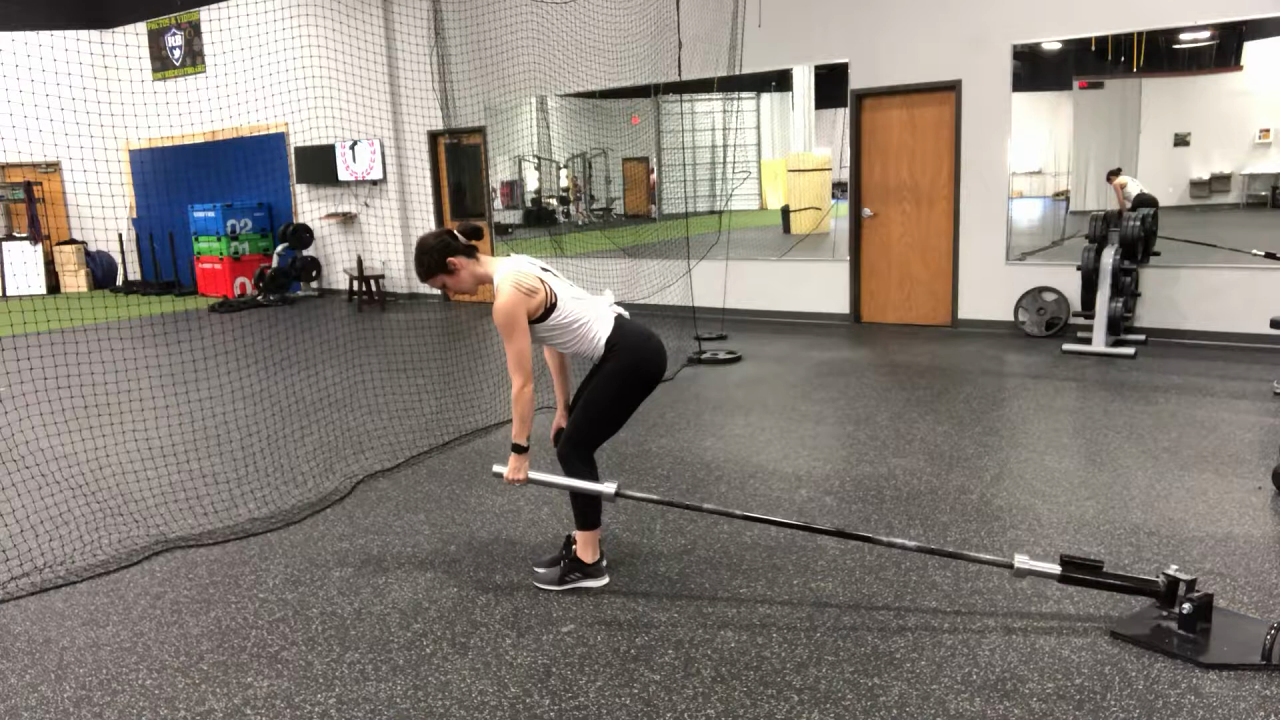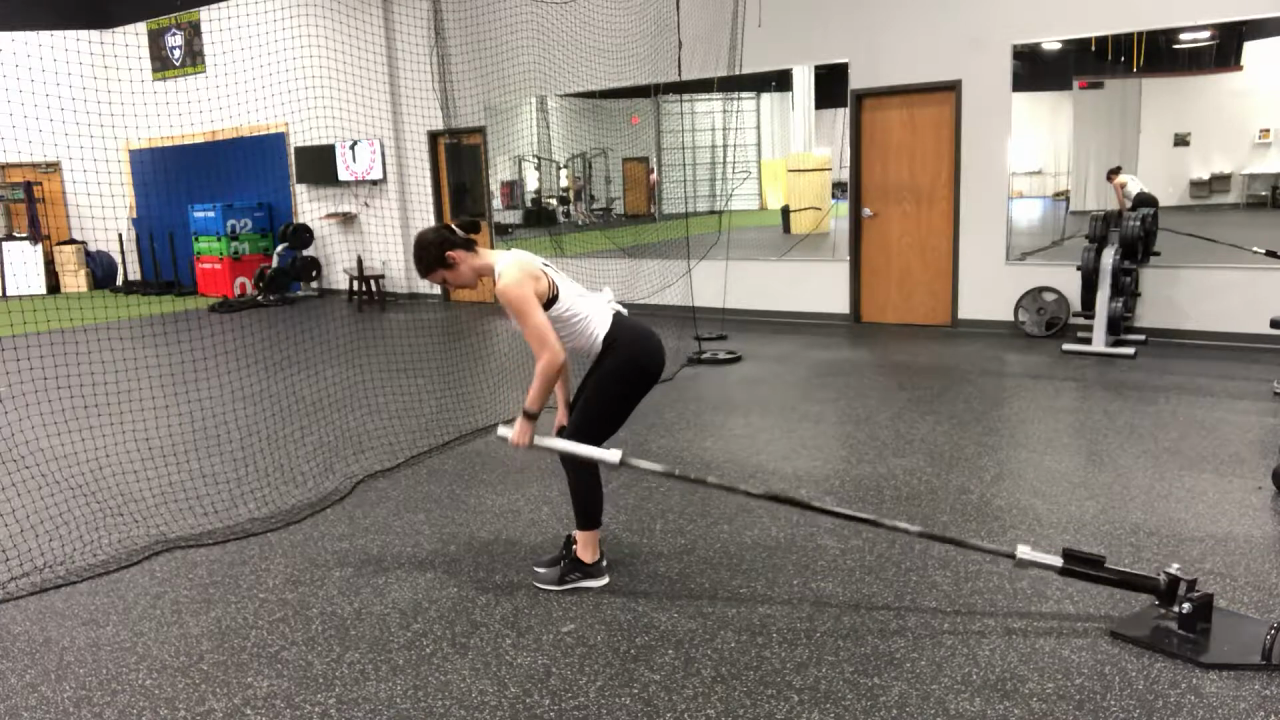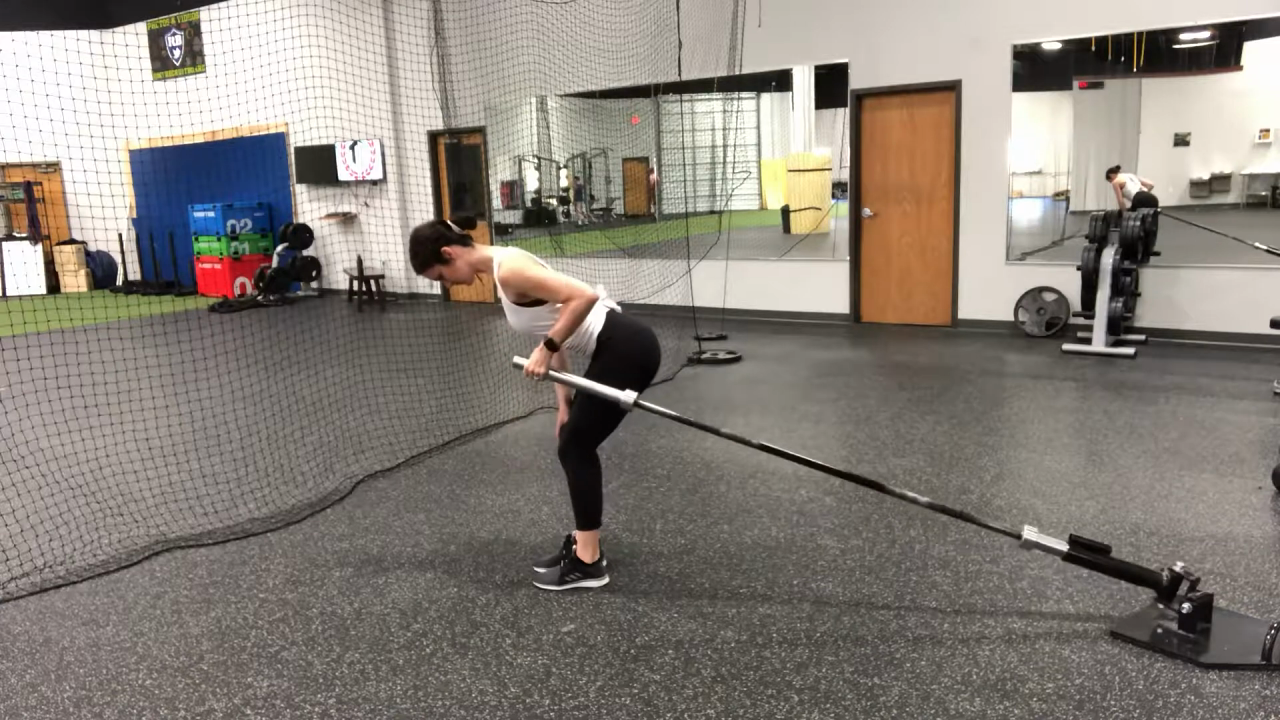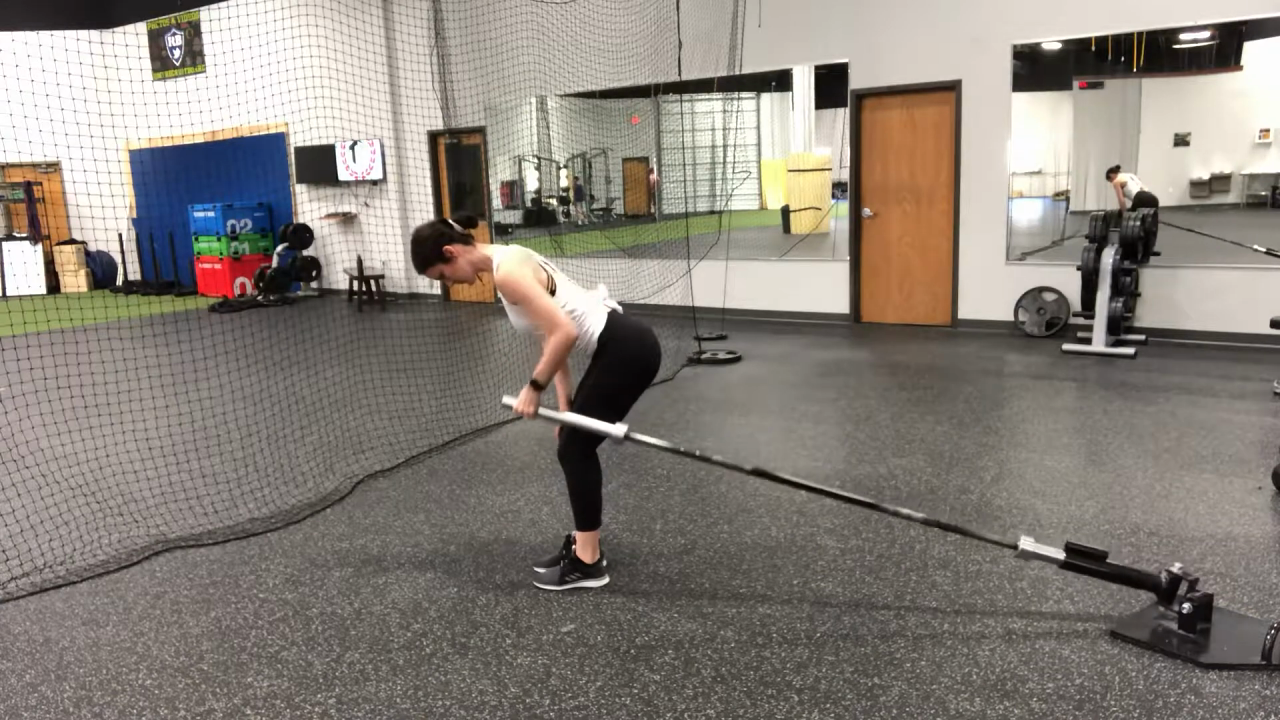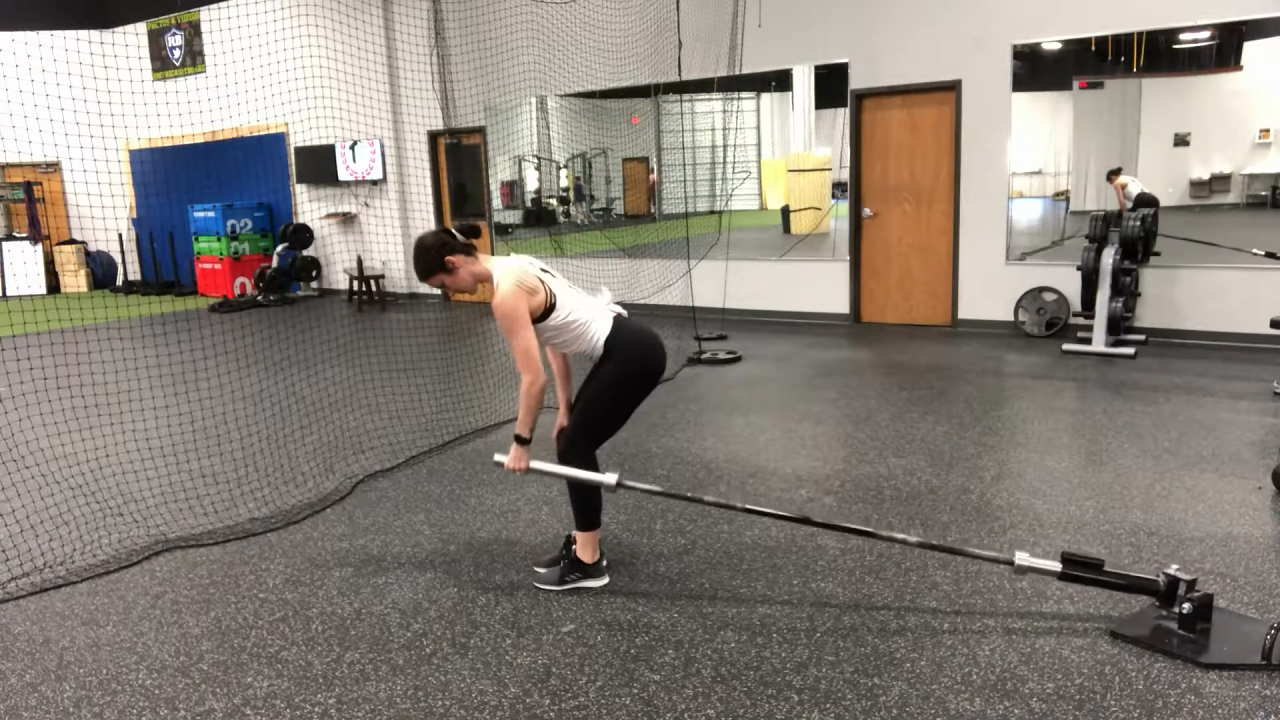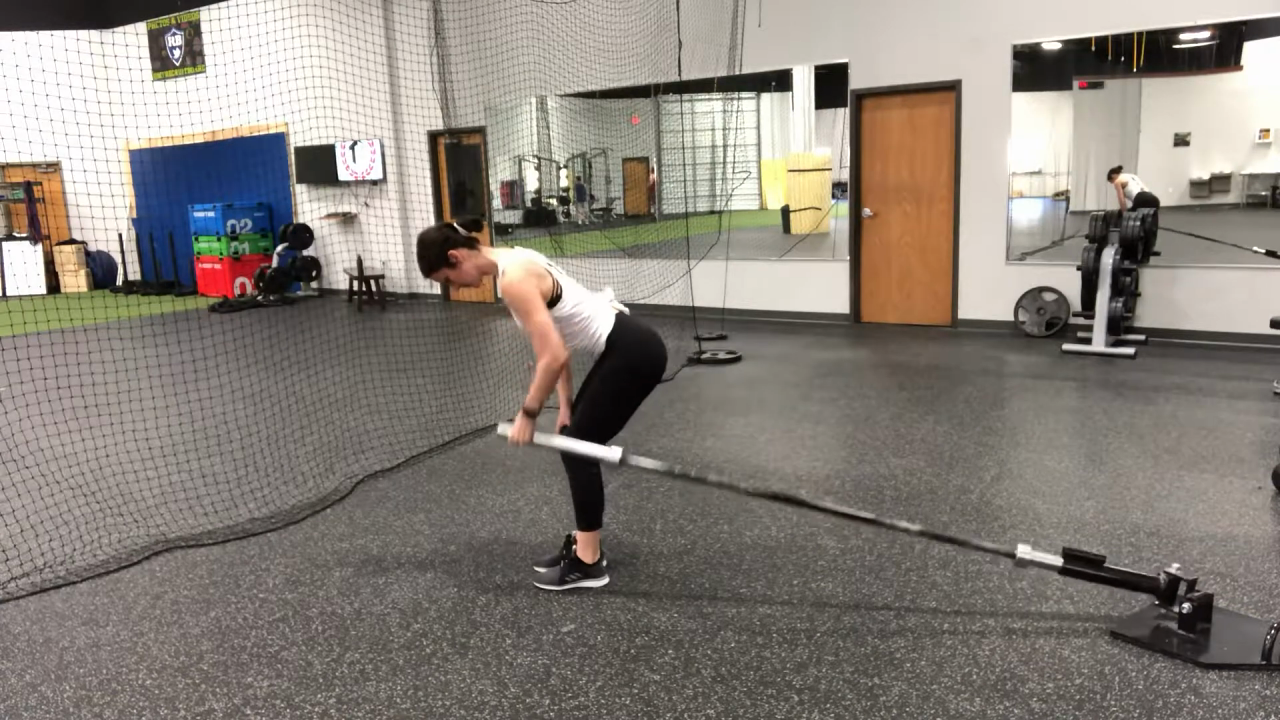
dt=0.4s
person 1, frame 1
left shoulder: (508, 296)
right shoulder: (514, 268)
left elbow: (523, 383)
left wrist: (519, 451)
right wrist: (563, 409)
left hip: (634, 355)
right hip: (624, 348)
left knee: (573, 449)
right knee: (569, 441)
left ankle: (588, 563)
right ankle: (583, 543)
person 1, frame 2
left shoulder: (509, 280)
right shoulder: (513, 265)
left elbow: (551, 359)
right elbow: (555, 345)
left wrist: (528, 418)
right wrist: (564, 407)
left hip: (632, 353)
right hip: (622, 347)
right knee: (572, 443)
left ankle: (588, 563)
right ankle: (583, 542)
person 1, frame 3
left shoulder: (509, 269)
right shoulder: (504, 267)
left elbow: (584, 295)
right elbow: (554, 323)
left wrist: (545, 349)
right wrist: (565, 402)
left hip: (626, 350)
right hip: (618, 346)
left knee: (575, 448)
right knee: (575, 443)
left ankle: (588, 563)
right ankle: (583, 544)
person 1, frame 4
left shoulder: (508, 272)
right shoulder: (510, 261)
left elbow: (564, 334)
right elbow: (555, 333)
left wrist: (534, 388)
right wrist: (565, 402)
left hip: (627, 350)
right hip: (619, 345)
left knee: (575, 448)
right knee: (575, 443)
left ankle: (588, 563)
right ankle: (583, 543)
person 1, frame 5
left shoulder: (507, 293)
right shoulder: (513, 267)
left elbow: (533, 378)
left wrist: (521, 442)
right wrist: (566, 409)
left hip: (633, 355)
right hip: (624, 347)
left knee: (575, 448)
right knee: (572, 442)
left ankle: (588, 562)
right ankle: (583, 544)
person 1, frame 6
left shoulder: (513, 277)
right shoulder: (515, 264)
left elbow: (555, 355)
right elbow: (558, 344)
left wrist: (527, 416)
right wrist: (566, 406)
left hip: (633, 352)
right hip: (622, 348)
right knee: (574, 442)
left ankle: (588, 563)
right ankle: (583, 543)
